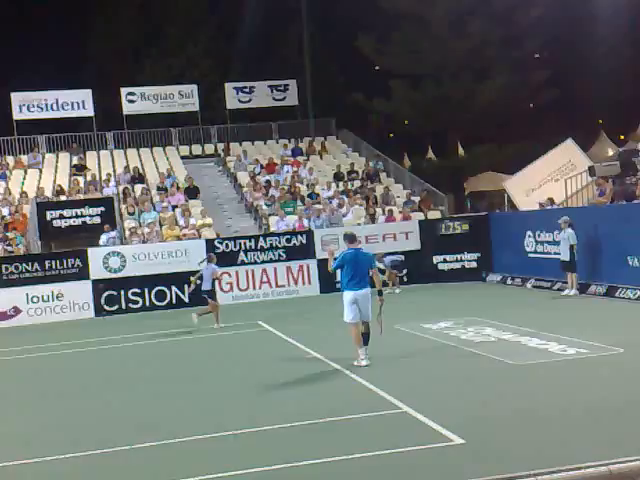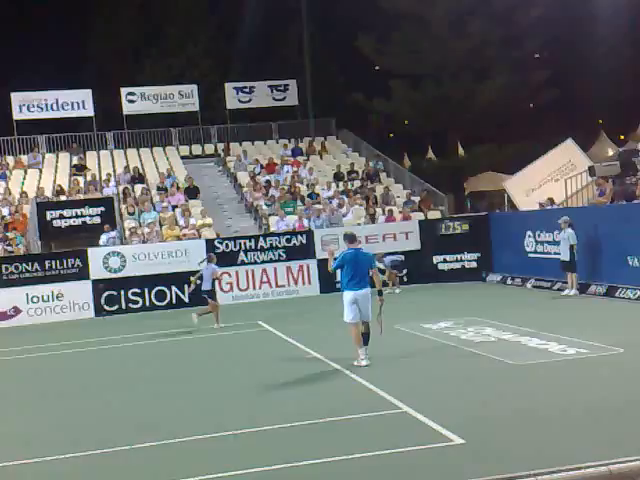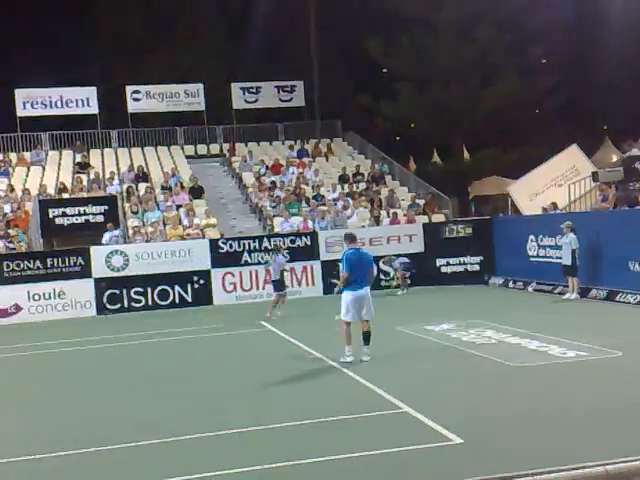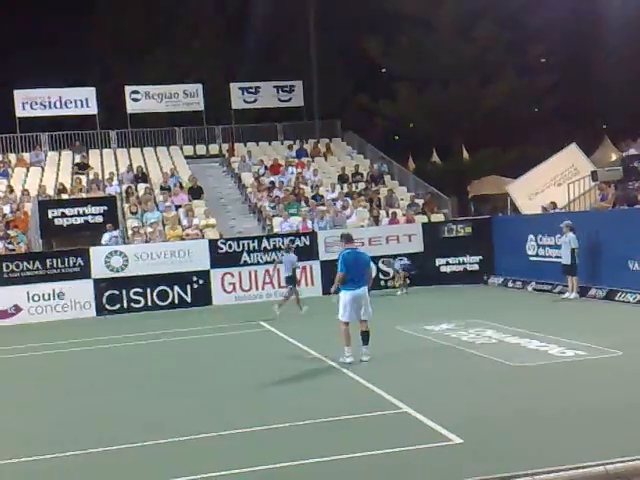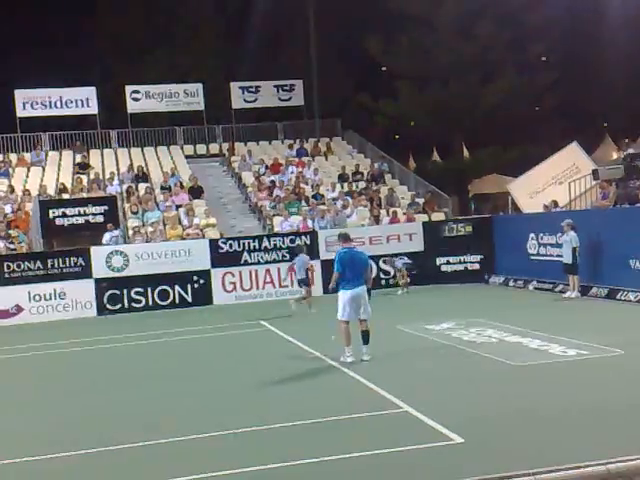
dt=0.1s
person 1, frame 1
left shoulder: (345, 255)
right shoulder: (368, 255)
left elbow: (331, 269)
right elbow: (375, 274)
left wrist: (330, 256)
right wrist: (380, 292)
left hip: (350, 293)
right hip: (364, 291)
left knee: (354, 325)
right knee: (365, 322)
left ankle: (362, 357)
right ankle: (364, 353)
person 1, frame 2
left shoulder: (345, 255)
right shoulder: (368, 255)
left elbow: (331, 269)
right elbow: (375, 274)
left wrist: (330, 257)
right wrist: (380, 292)
left hip: (350, 293)
right hip: (364, 291)
left knee: (354, 325)
right knee: (365, 322)
left ankle: (362, 357)
right ankle: (364, 354)
person 1, frame 3
left shoulder: (347, 255)
right shoulder: (368, 256)
left elbow: (345, 275)
right elbow: (372, 276)
left wrist: (338, 287)
left hip: (350, 292)
right hip: (365, 291)
left knee: (346, 323)
right knee: (365, 322)
left ankle: (349, 354)
right ankle: (366, 353)
person 1, frame 4
left shoulder: (343, 255)
right shoulder: (365, 256)
left elbow: (340, 275)
right elbow: (370, 276)
left wrist: (334, 286)
left hip: (348, 292)
right hip: (362, 291)
left knee: (344, 323)
right knee: (363, 322)
left ankle: (348, 354)
right ankle: (365, 353)
person 1, frame 5
left shoulder: (340, 254)
right shoulder: (363, 255)
left elbow: (336, 275)
right elbow: (368, 275)
left wrist: (332, 285)
right wrist: (367, 289)
left hip: (346, 291)
right hip: (361, 290)
left knee: (344, 322)
right knee: (363, 321)
left ankle: (348, 354)
right ankle: (365, 352)
